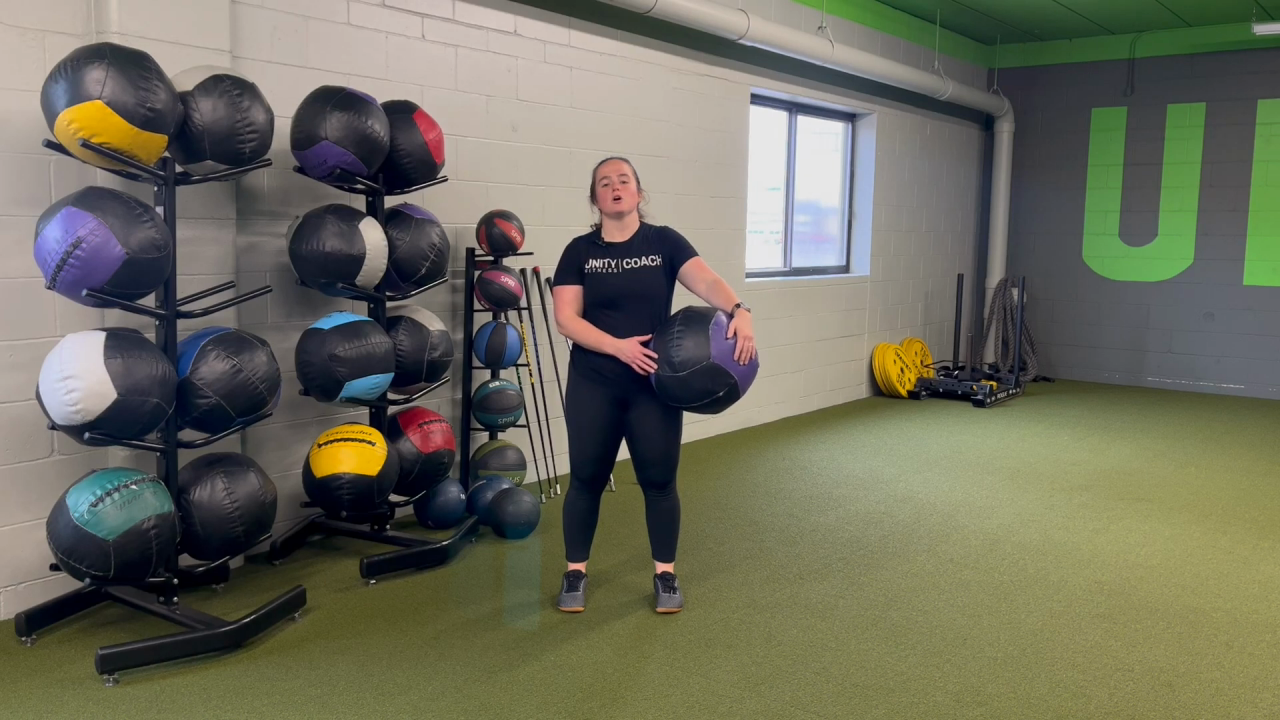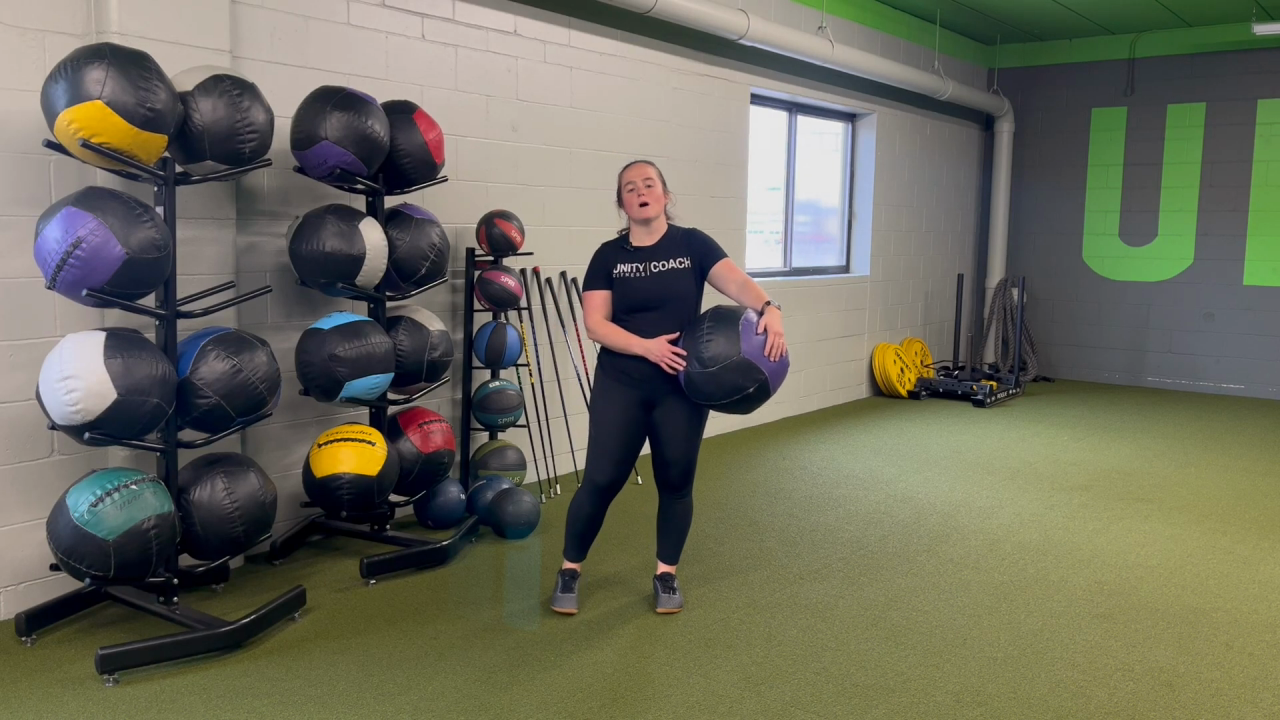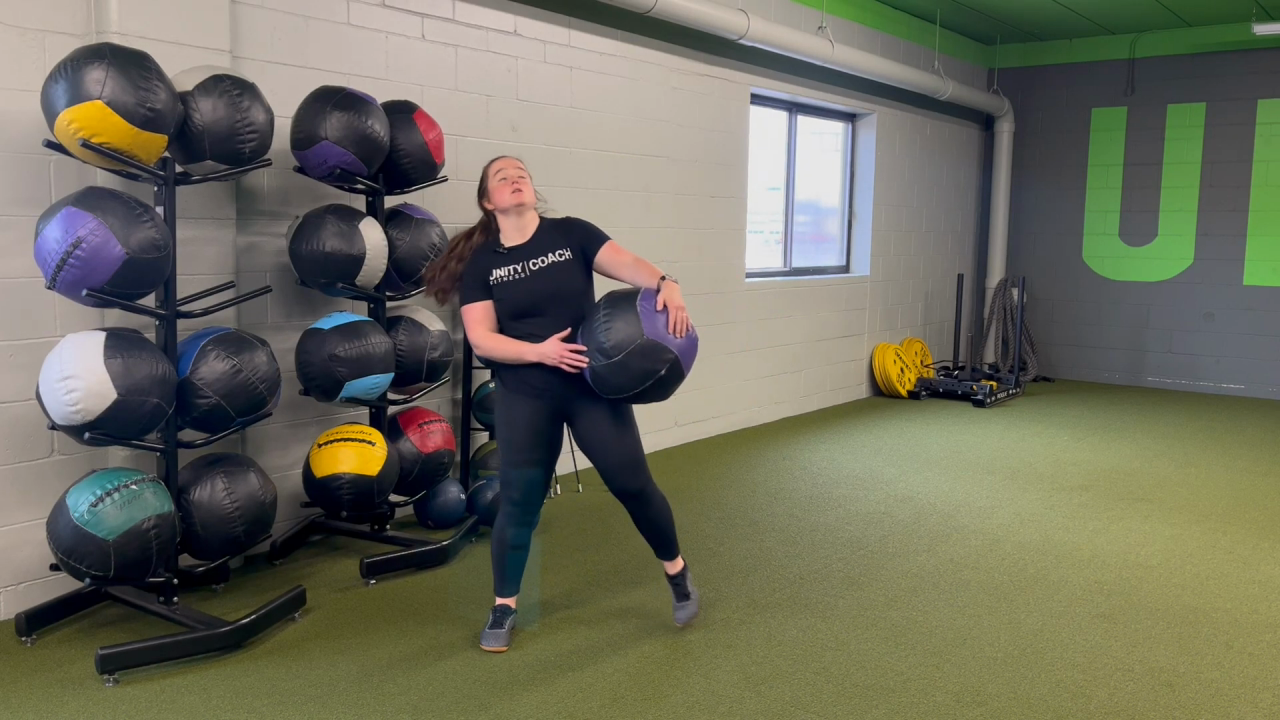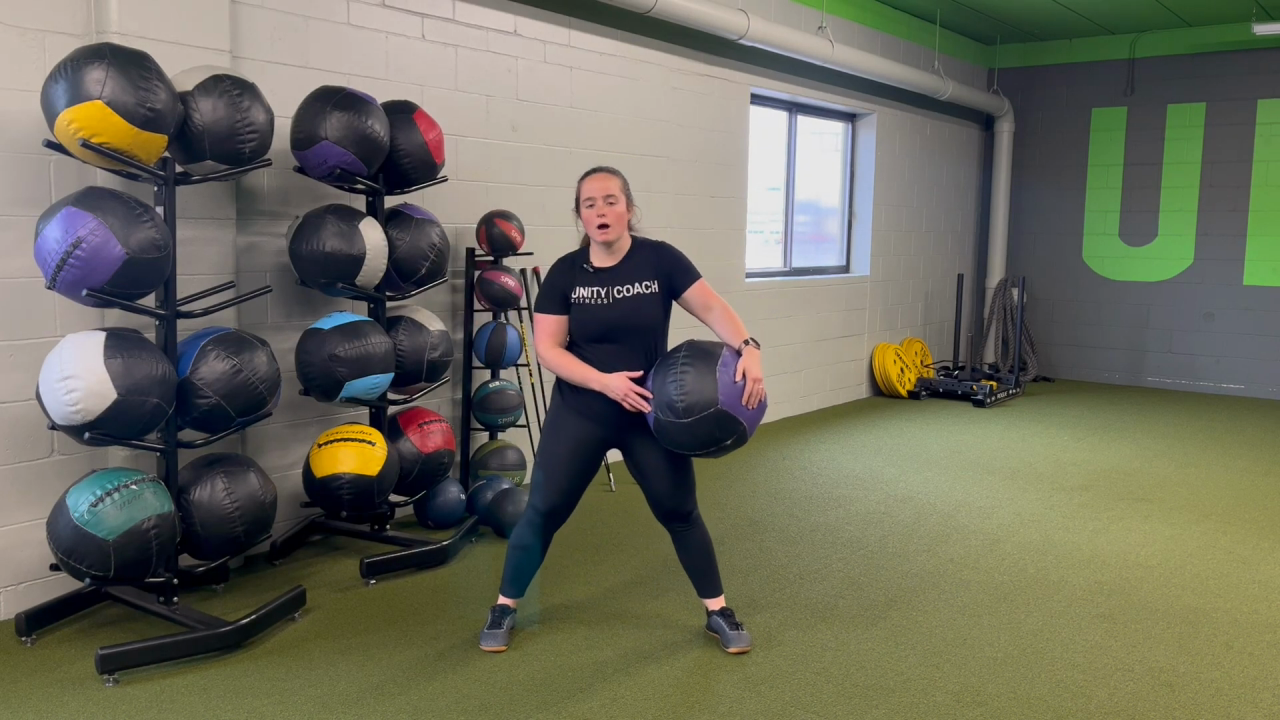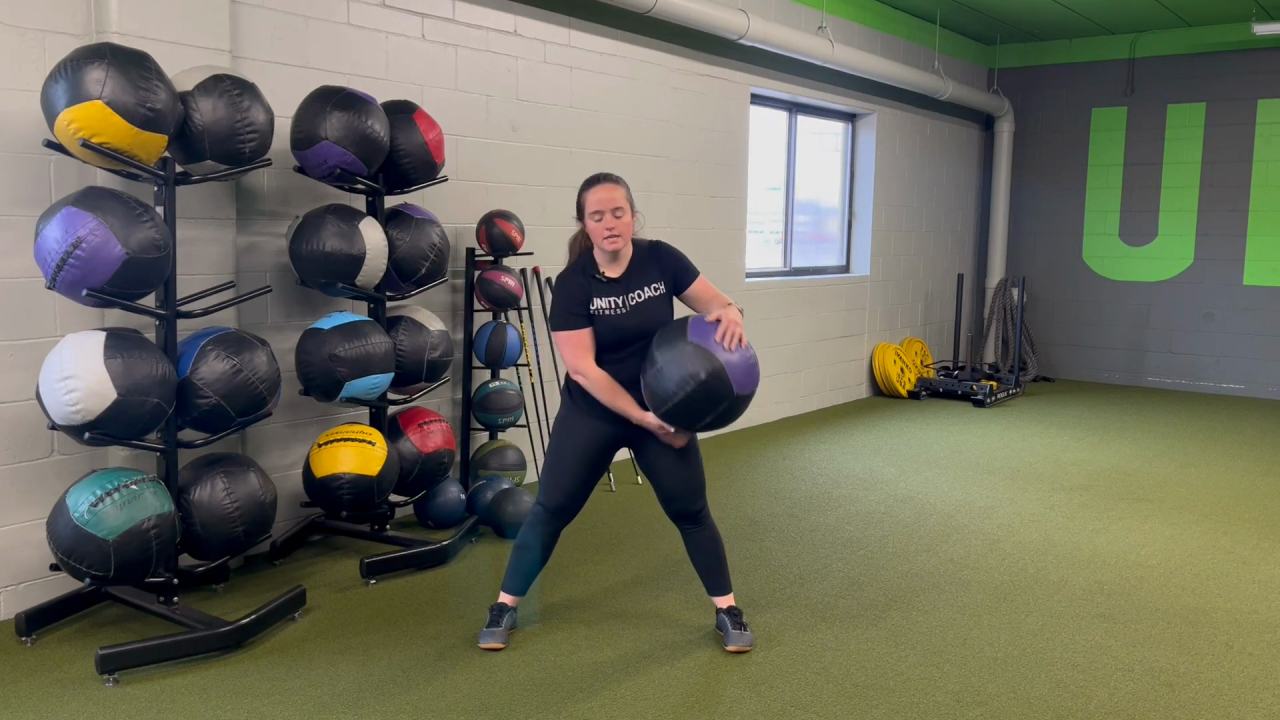
dt=1s
person 1, frame 1
left shoulder: (664, 241)
right shoulder: (579, 251)
left elbow: (706, 281)
right elbow: (566, 319)
left wrist: (738, 311)
right wrist: (618, 346)
left hip: (654, 384)
right hip: (592, 386)
left knee: (659, 479)
right knee: (587, 479)
left ankle: (665, 574)
right ankle: (575, 571)
person 1, frame 2
left shoulder: (692, 244)
right shoulder: (608, 256)
left elbow: (736, 281)
right elbow: (595, 325)
left wrist: (768, 309)
right wrist: (646, 347)
left hip: (682, 387)
right hip: (620, 386)
left knee: (676, 483)
right knee: (601, 480)
left ankle: (666, 574)
right ankle: (570, 569)
person 1, frame 3
left shoulder: (571, 233)
right shoulder: (481, 263)
left elbow: (625, 263)
right elbow: (481, 338)
left wrist: (665, 283)
right wrist: (540, 351)
left hip: (593, 385)
right hip: (525, 397)
left knee: (632, 483)
right knee: (519, 502)
left ankle: (676, 570)
right ankle: (504, 606)
person 1, frame 4
left shoulder: (660, 259)
right shoulder: (565, 272)
left elbow: (711, 308)
right elbow: (548, 348)
left wrist: (747, 348)
right wrist: (605, 382)
left hip: (653, 412)
right hip: (579, 413)
left knee: (679, 511)
right knee: (545, 510)
left ankle: (718, 610)
right ankle: (505, 606)
person 1, frame 5
left shoulder: (661, 258)
right shoulder: (572, 283)
left elbow: (709, 300)
right elbow: (582, 368)
left wrist: (730, 312)
right wrist: (644, 419)
right hip: (591, 412)
left knee: (690, 509)
right knee: (553, 508)
left ankle: (726, 609)
right ankle: (506, 605)
